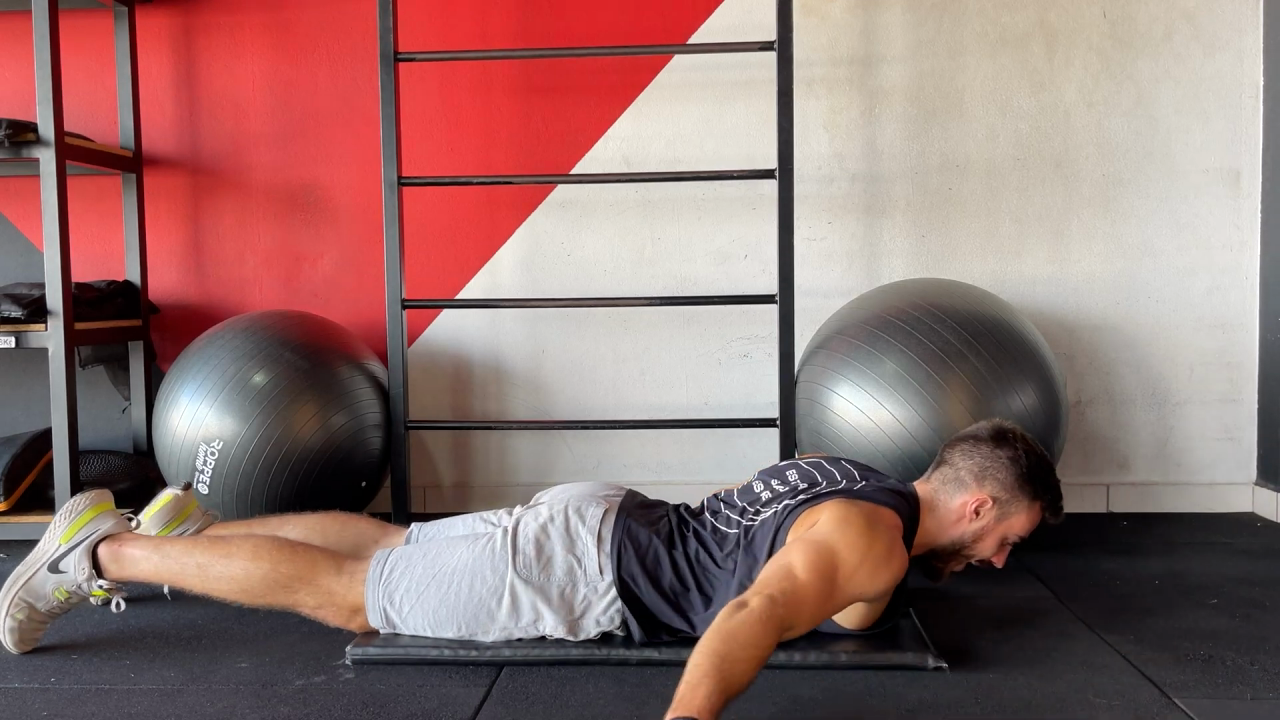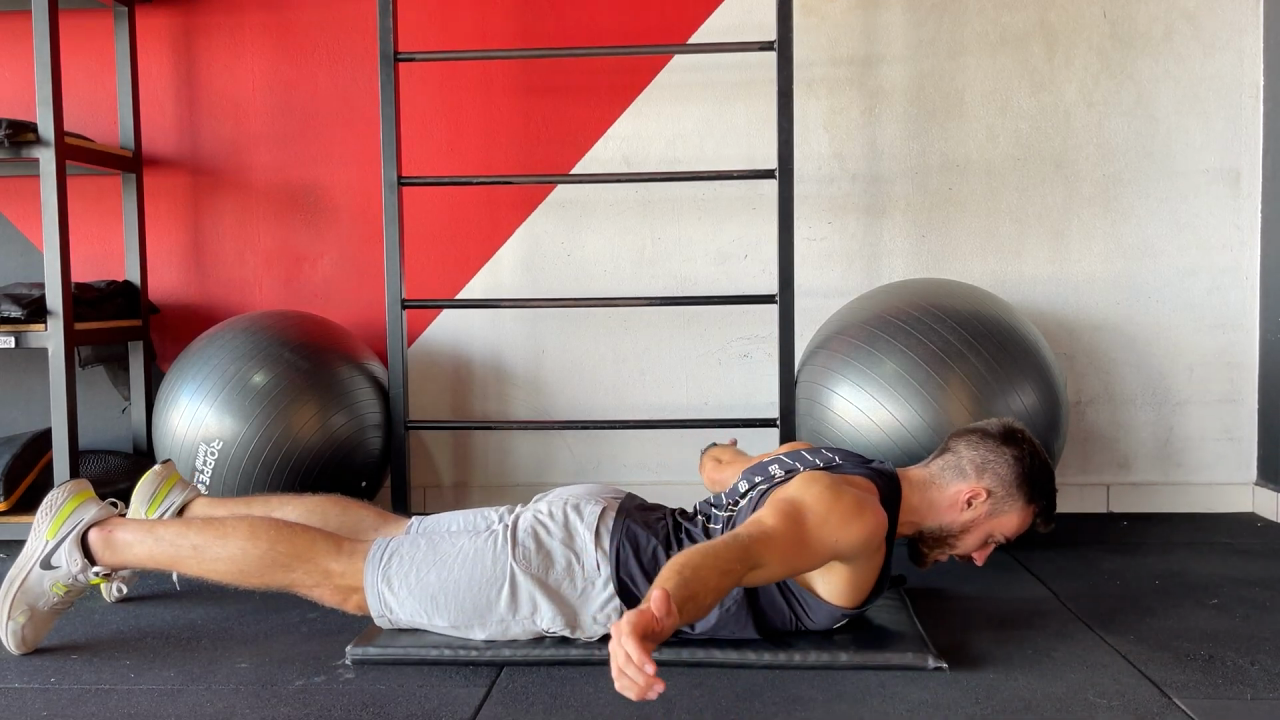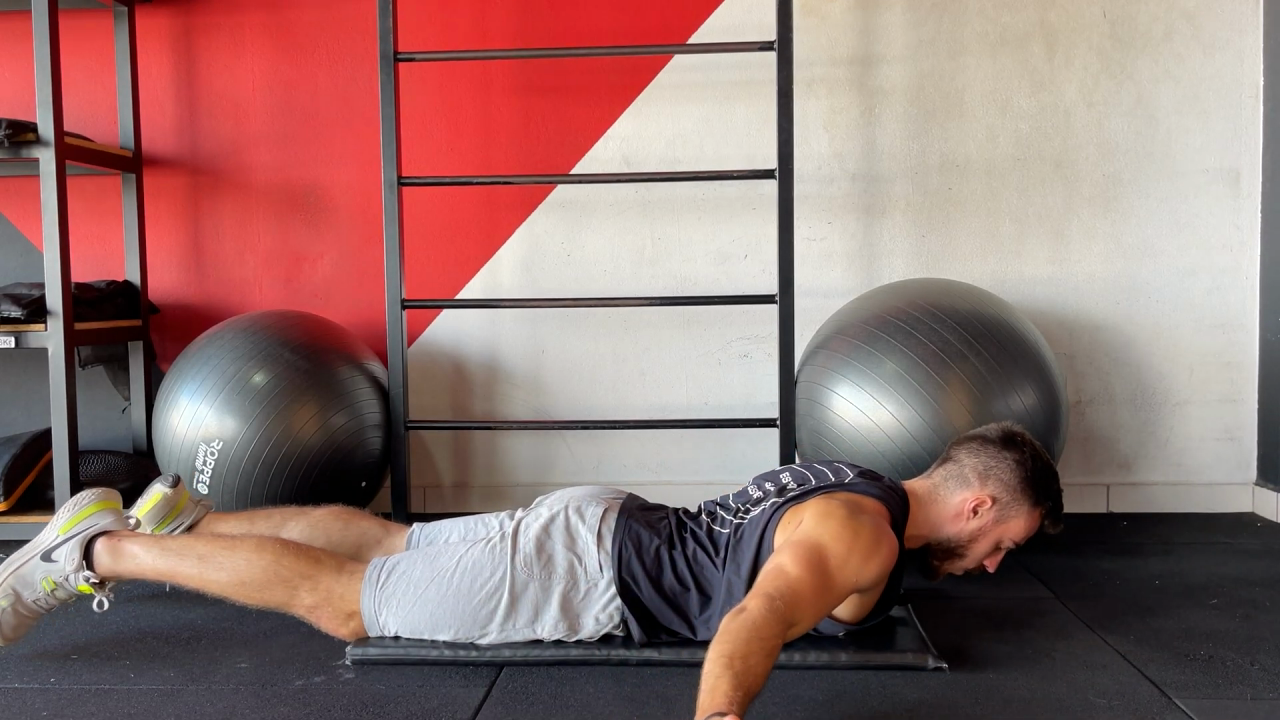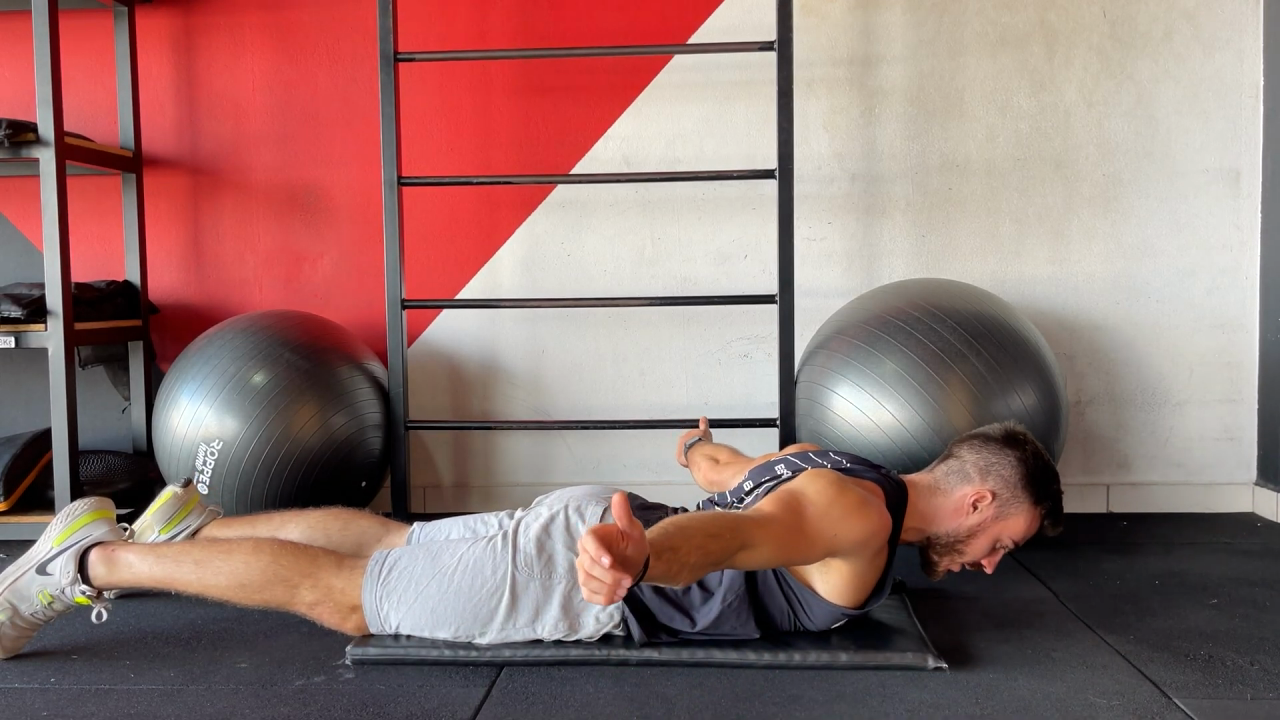
dt=1s
person 1, frame 1
left shoulder: (850, 473)
right shoulder: (874, 544)
right elbow: (752, 618)
left hip: (608, 522)
right hip: (584, 571)
left knee: (384, 548)
right knee: (340, 593)
left ankle: (194, 529)
right ankle: (99, 548)
person 1, frame 2
left shoulder: (834, 468)
right shoulder: (855, 513)
left elbow: (721, 458)
right elbow: (722, 556)
right wrist: (650, 625)
left hip: (603, 528)
right hip: (583, 566)
left knee: (385, 536)
right knee: (342, 573)
left ankle: (181, 509)
right ankle: (90, 538)
person 1, frame 3
left shoulder: (848, 484)
right shoulder: (864, 537)
right elbow: (761, 620)
left hip: (602, 530)
right hip: (583, 572)
left knee: (381, 544)
right knee: (337, 600)
left ankle: (181, 521)
right ankle: (98, 550)
person 1, frame 4
left shoulder: (836, 467)
right shoulder: (859, 516)
left elbow: (734, 476)
right elbow: (732, 539)
left wrist: (705, 452)
right wrist: (638, 557)
left hip: (601, 526)
right hip: (579, 563)
left knee: (388, 542)
right knee: (337, 594)
left ankle: (195, 522)
right ankle: (89, 560)
